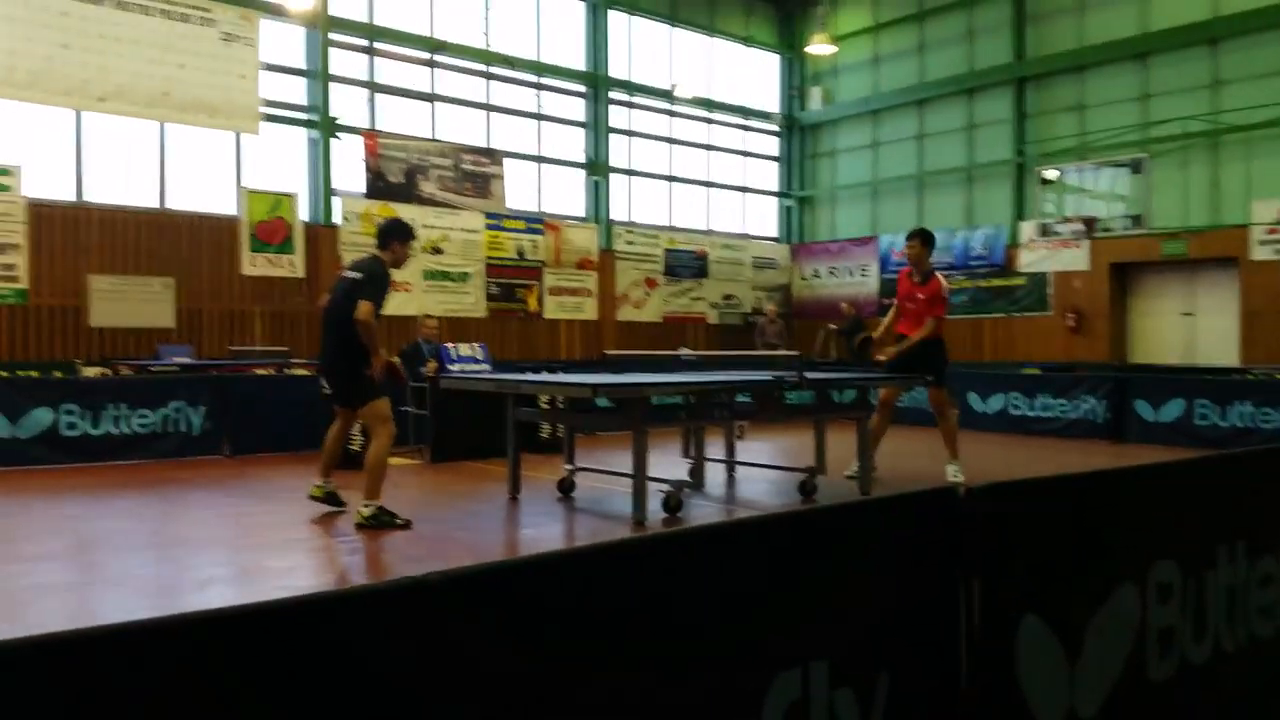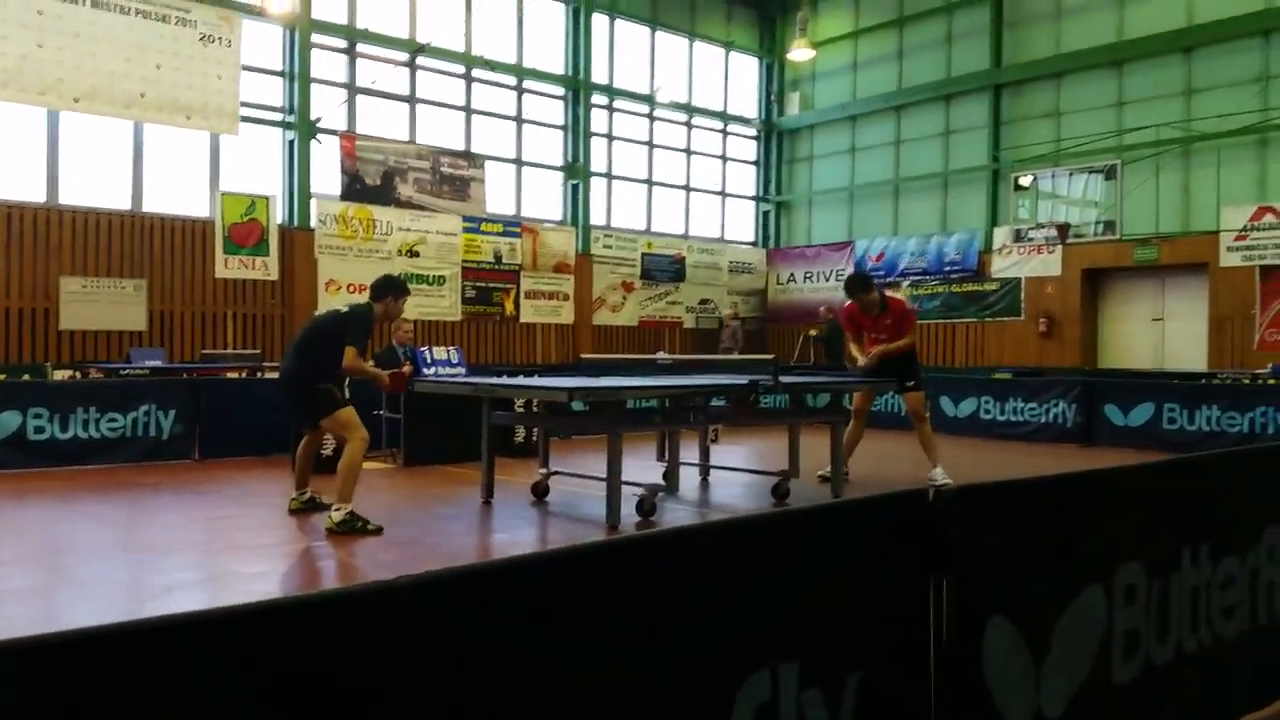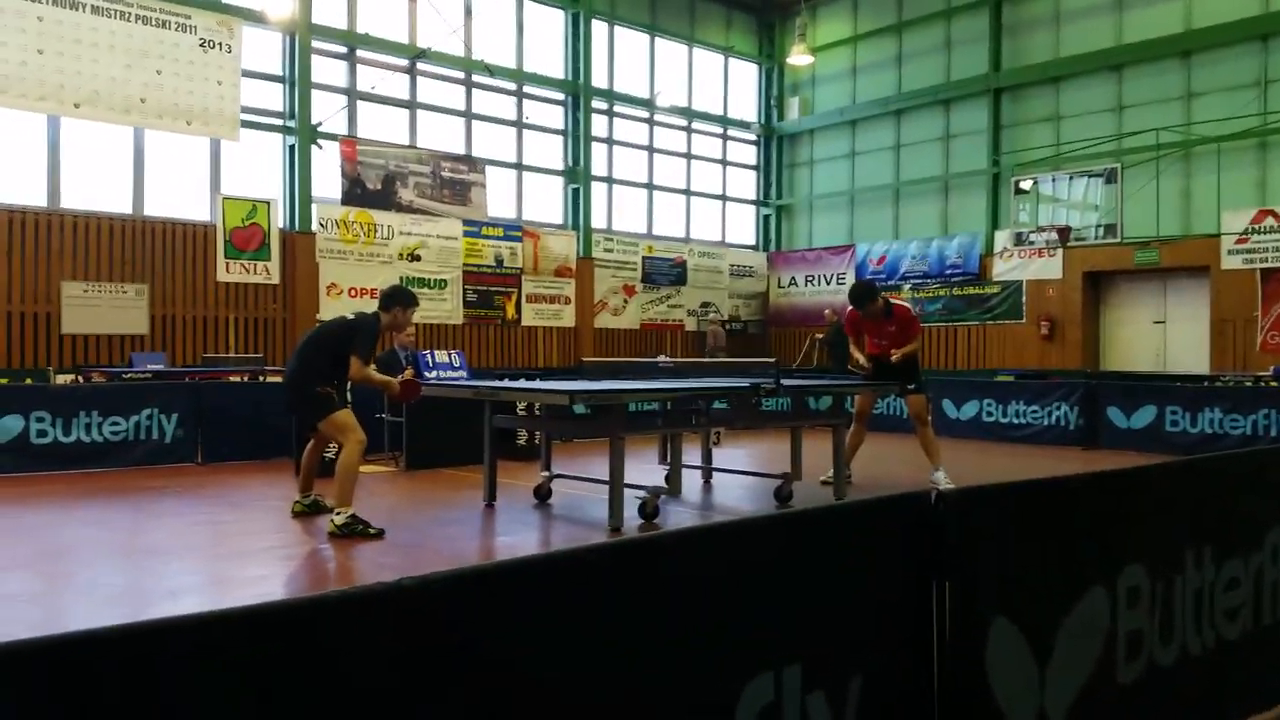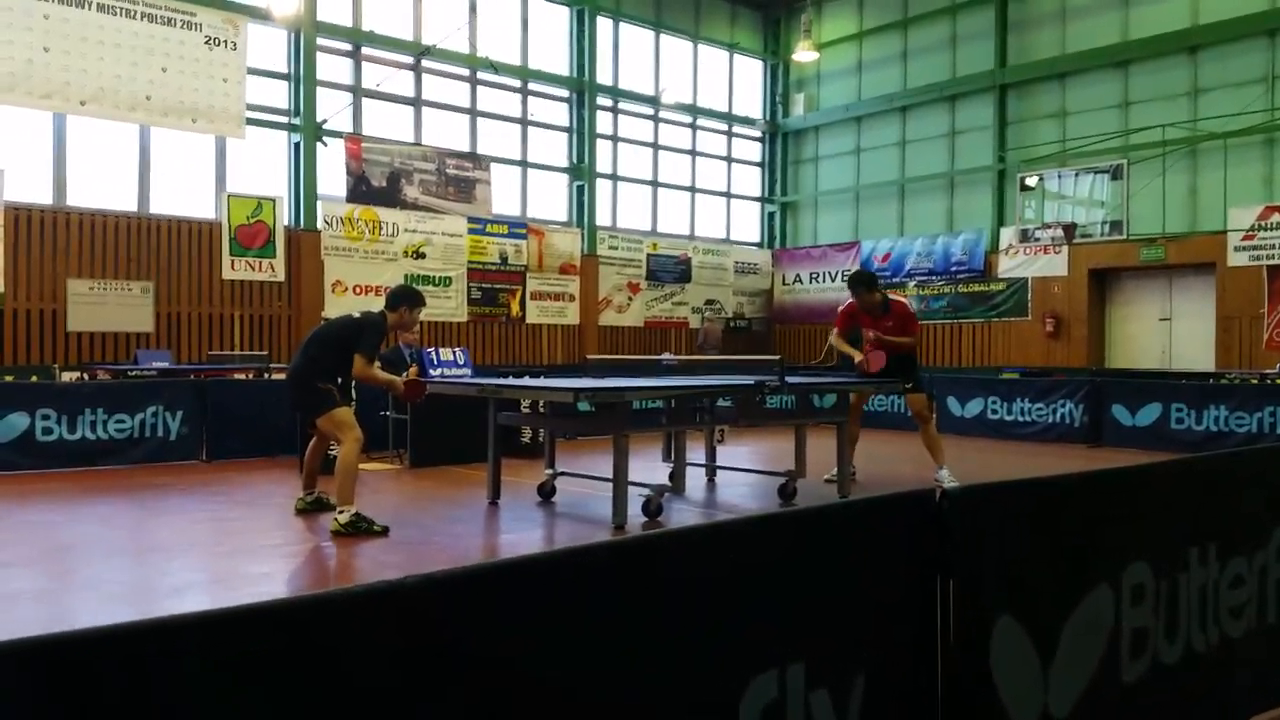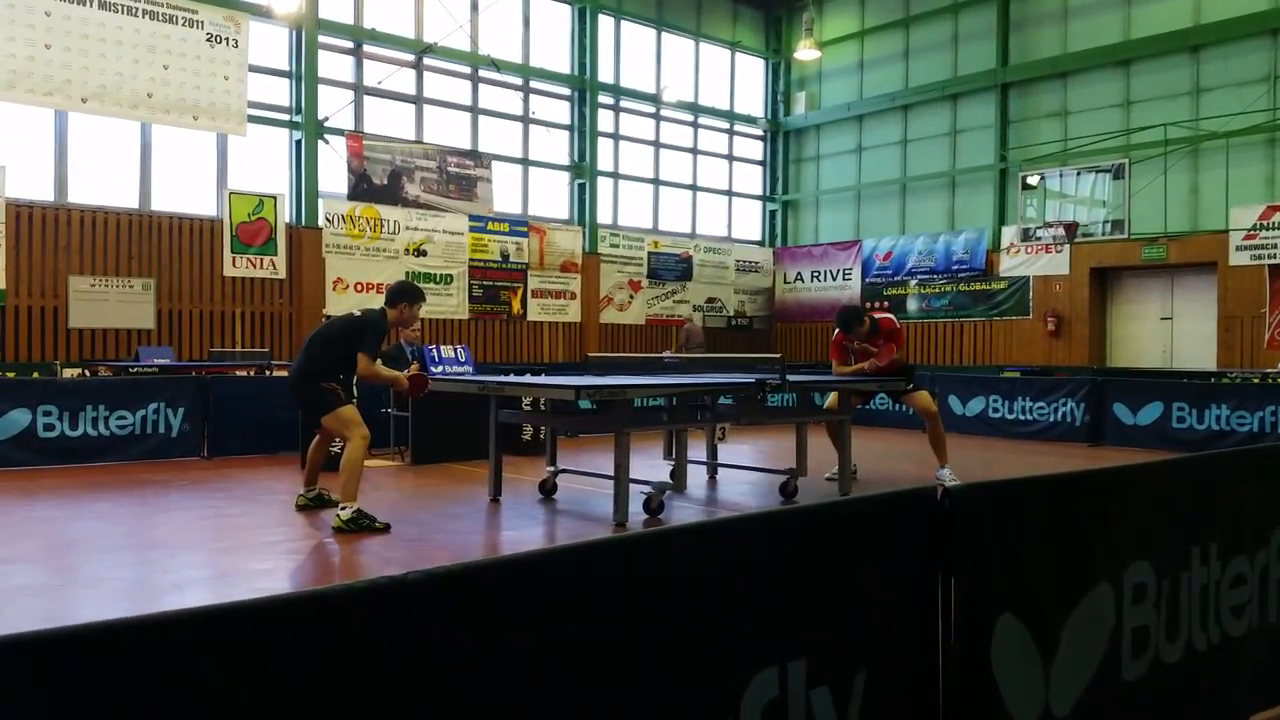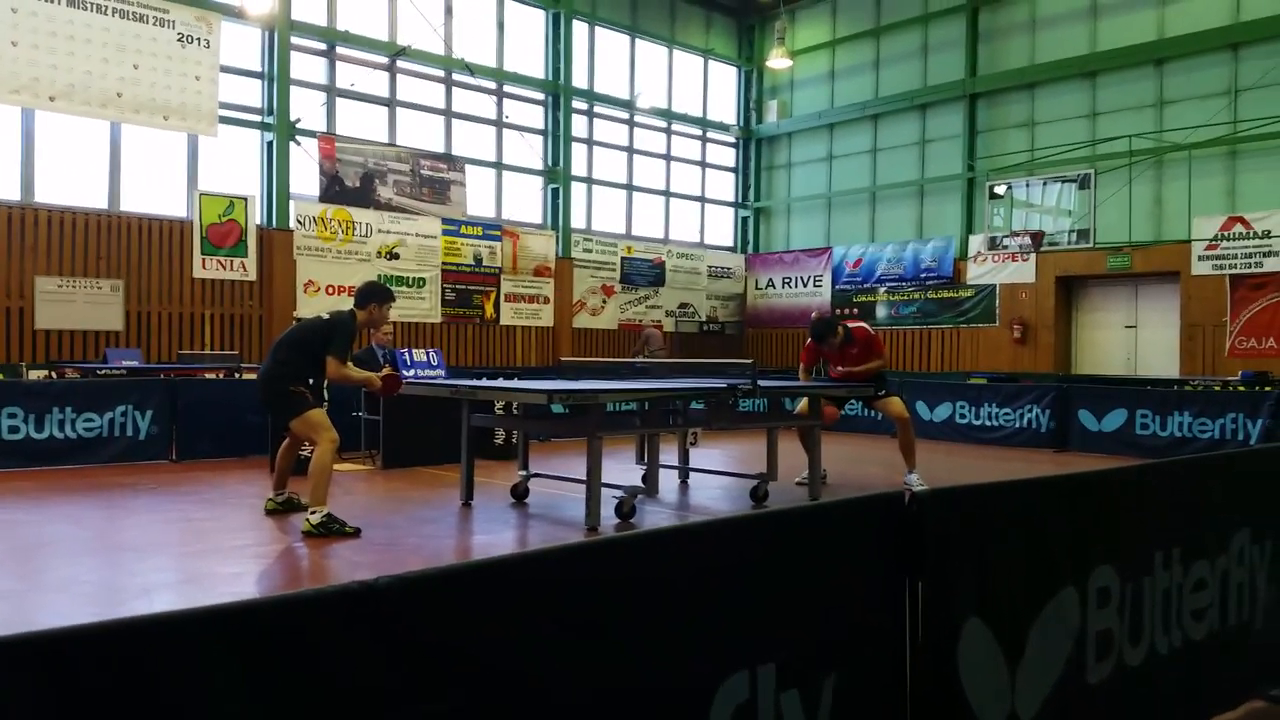
dt=0.7s
person 1, frame 1
left shoulder: (355, 268)
right shoulder: (379, 273)
left elbow: (329, 305)
right elbow: (364, 316)
right wrist: (376, 353)
left hip: (333, 358)
right hip: (352, 362)
left knee: (345, 419)
right knee: (384, 430)
left ankle: (323, 485)
right ankle: (370, 509)
person 1, frame 2
left shoulder: (356, 313)
right shoulder: (363, 317)
right elbow: (350, 364)
left wrist: (376, 375)
right wrist: (376, 375)
left hip: (296, 374)
right hip: (309, 379)
left knee: (315, 434)
right knee: (357, 437)
left ankle: (301, 497)
right ankle: (341, 515)
person 1, frame 3
left shoulder: (364, 322)
right shoulder: (369, 326)
left elbow: (355, 369)
right elbow: (356, 373)
left wrist: (385, 382)
right wrist: (386, 382)
left hip: (301, 379)
right hip: (310, 383)
left knee: (321, 438)
right knee: (354, 440)
left ankle: (305, 500)
right ankle: (342, 518)
person 1, frame 4
left shoulder: (371, 321)
right shoulder: (375, 325)
left elbow: (361, 367)
right elbow: (360, 372)
left wrist: (392, 381)
right wrist: (390, 382)
left hip: (305, 375)
right hip: (312, 379)
left knee: (325, 435)
right knee: (351, 438)
left ankle: (308, 497)
right ankle: (345, 516)
person 1, frame 5
left shoulder: (371, 318)
right shoulder: (376, 323)
left elbow: (364, 364)
right elbow: (364, 370)
left wrist: (396, 375)
right wrist: (394, 378)
left hip: (307, 375)
right hip: (315, 379)
left knee: (327, 433)
right knee: (358, 436)
left ankle: (309, 494)
right ankle: (347, 513)
person 1, frame 6
left shoulder: (341, 321)
right shoulder: (346, 325)
left elbow: (336, 365)
right elbow: (334, 373)
left wrist: (371, 376)
right wrist: (367, 379)
left hip: (278, 378)
right hip: (283, 382)
left knee: (297, 436)
right knee: (327, 439)
left ankle: (278, 497)
right ankle: (317, 517)
person 2, frame 1
left shoulder: (938, 285)
right shoulder: (904, 275)
left elbow: (930, 328)
left wrist: (899, 349)
right wrist: (879, 332)
left hip: (928, 348)
right hip: (902, 345)
left knee: (941, 407)
right knee: (884, 403)
left ankle: (953, 463)
person 2, frame 2
left shoulder: (899, 304)
right shoulder: (850, 310)
left elbow: (910, 339)
right elbow: (853, 341)
left wrist: (883, 349)
right wrist: (859, 356)
left hip: (903, 358)
right hip: (873, 360)
left knee: (919, 414)
right knee: (858, 412)
left ankle: (936, 469)
right ankle: (841, 465)
person 2, frame 3
left shoulder: (903, 310)
right shoulder: (853, 314)
left elbow: (916, 343)
right elbow: (853, 344)
left wrist: (901, 353)
right wrist: (860, 357)
left hip: (904, 363)
right hip: (875, 362)
left knee: (920, 417)
right knee: (860, 415)
left ankle: (938, 472)
person 2, frame 4
left shoulder: (901, 306)
right shoulder: (850, 308)
left elbow: (914, 342)
right elbow: (835, 338)
left wrist: (883, 338)
right wrist: (855, 354)
left hip: (902, 361)
left knee: (922, 415)
right knee: (851, 410)
left ankle: (942, 470)
person 2, frame 5
left shoulder: (889, 322)
right shoulder: (840, 335)
left elbow: (900, 359)
right elbow: (837, 370)
left wrist: (870, 350)
right wrist: (863, 365)
left hip: (896, 373)
right hip: (863, 374)
left knee: (931, 411)
right knee: (830, 410)
left ankle: (943, 469)
person 2, frame 6
left shoulder: (863, 331)
right shoulder: (815, 342)
left elbow: (882, 361)
right elbow: (804, 372)
left wrist: (850, 370)
left hip: (869, 379)
right hip: (838, 381)
left knee: (902, 416)
right knee: (801, 414)
left ankle: (911, 474)
